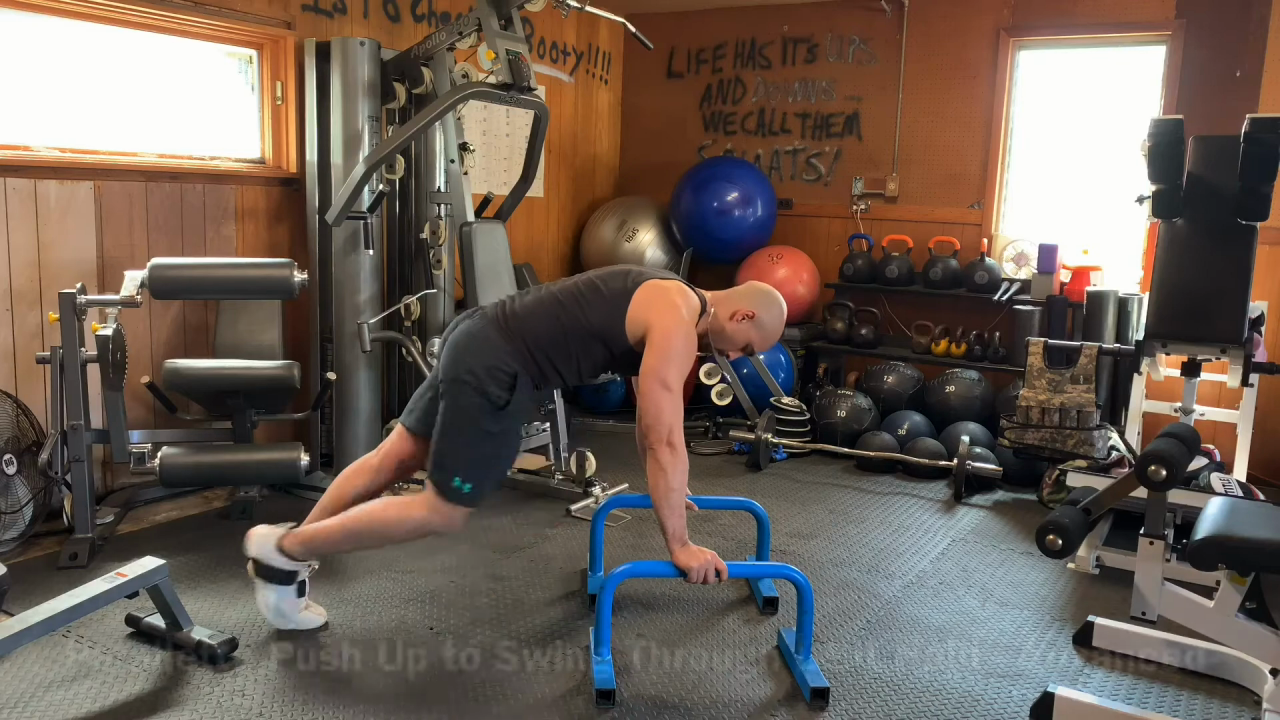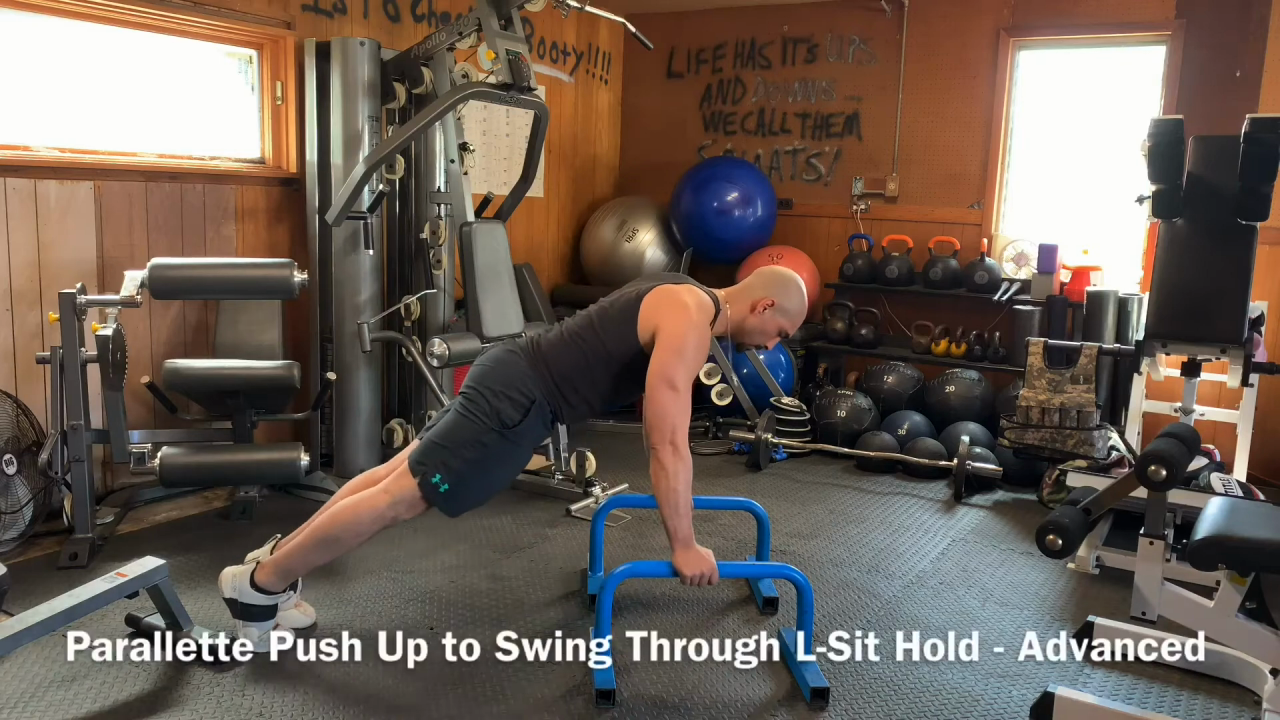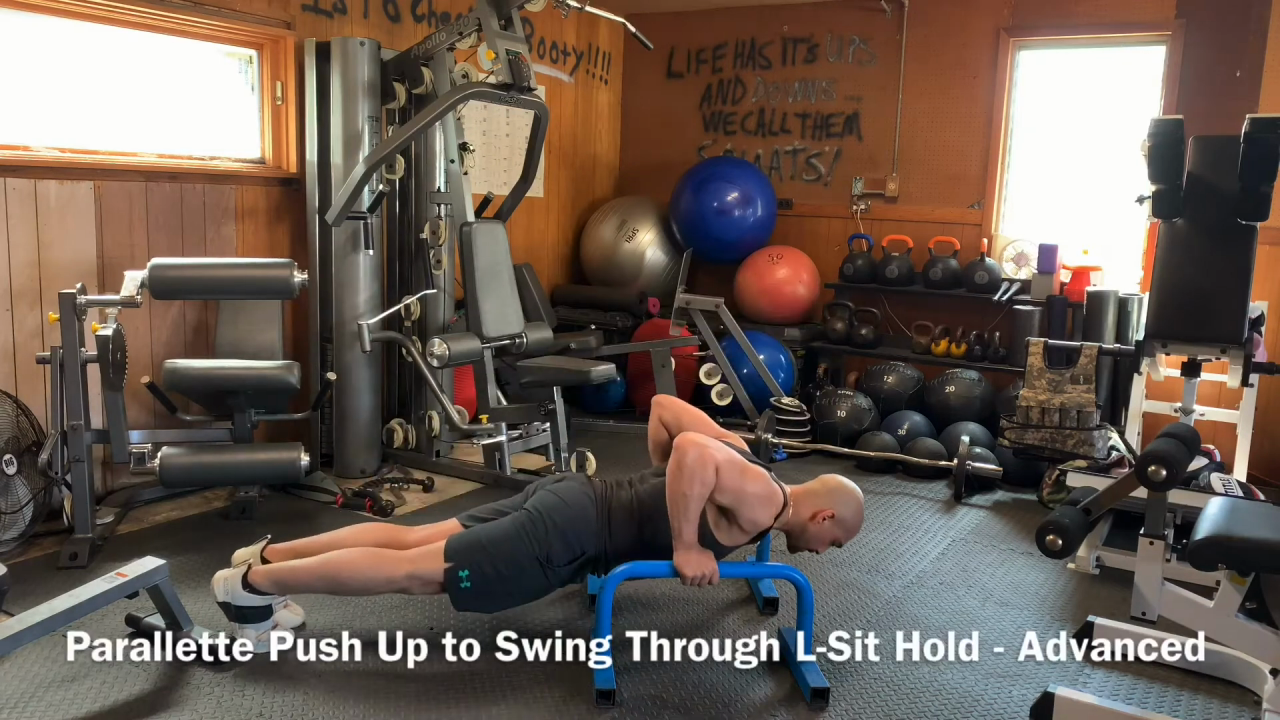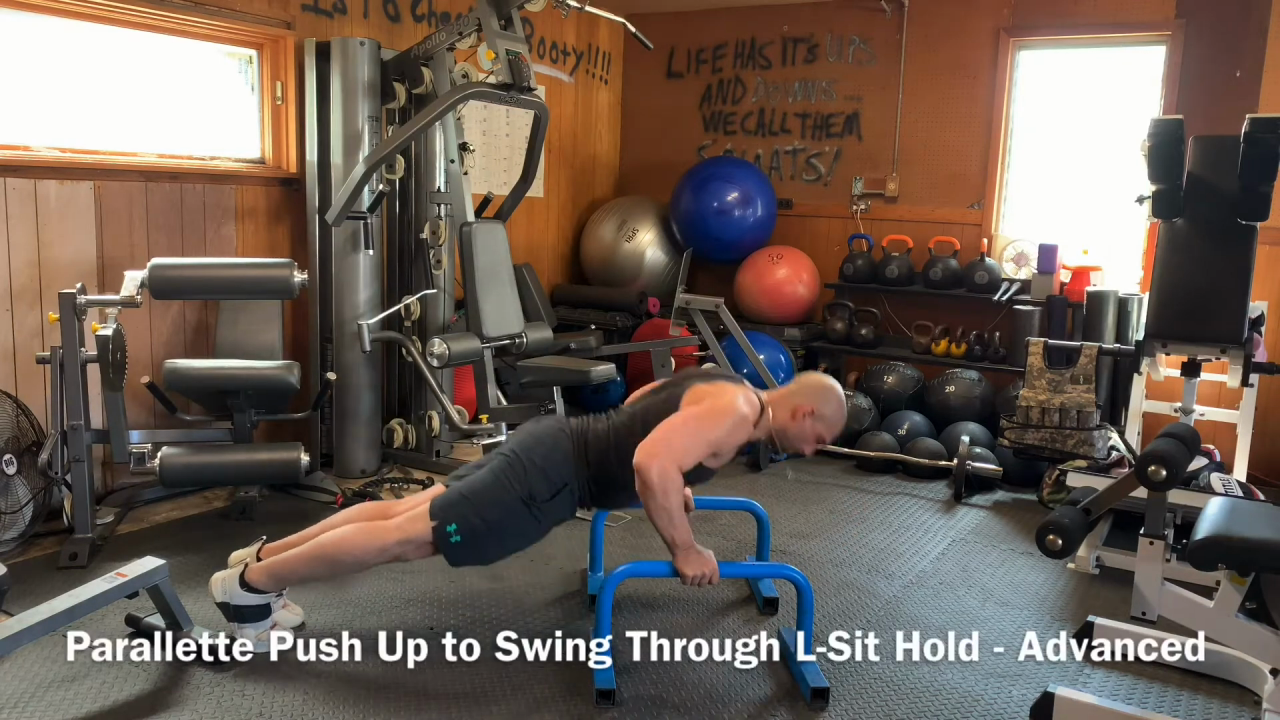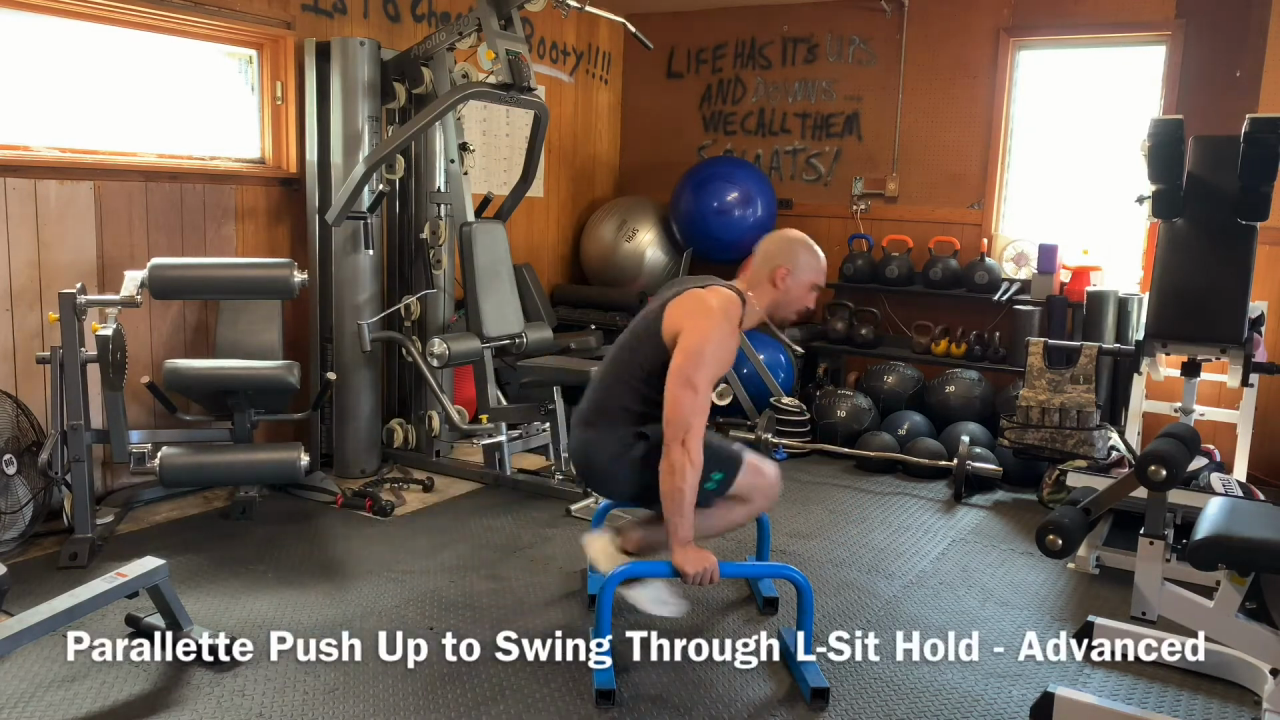
dt=1s
person 1, frame 1
left shoulder: (668, 300)
right shoulder: (678, 322)
left elbow: (650, 417)
right elbow: (665, 440)
left wrist: (663, 486)
right wrist: (680, 544)
left hip: (478, 337)
right hip: (495, 367)
left knee: (392, 460)
right knee: (442, 510)
left ankle: (290, 566)
right ankle: (282, 552)
person 1, frame 2
left shoulder: (685, 300)
right shoulder: (689, 321)
left elbow: (658, 414)
right elbow: (669, 442)
left wrist: (672, 488)
right wrist: (684, 546)
left hip: (514, 375)
right hip: (517, 399)
left knee: (397, 473)
right knee: (399, 497)
left ankle: (276, 559)
right ankle: (259, 585)
person 1, frame 3
left shoulder: (740, 457)
right shoulder: (762, 502)
left elbow: (664, 406)
right elbow: (691, 450)
right wrist: (685, 544)
left hip: (569, 497)
right hip: (568, 537)
left knee: (414, 538)
right knee: (413, 572)
left ankle: (269, 555)
right ankle: (254, 582)
person 1, frame 4
left shoulder: (726, 389)
right shoulder: (734, 413)
right elbow: (650, 463)
left wrist: (670, 486)
right wrist: (684, 549)
left hip: (554, 445)
right hip: (552, 474)
left knee: (409, 509)
right knee: (405, 536)
left ankle: (265, 554)
right ankle: (250, 581)
person 1, frame 5
left shoulder: (716, 298)
right shoulder: (713, 320)
right elbow: (683, 440)
right wrist: (683, 545)
left hip: (609, 436)
right hip: (614, 450)
right knee: (766, 484)
left ankle: (628, 543)
right ankle: (627, 549)
